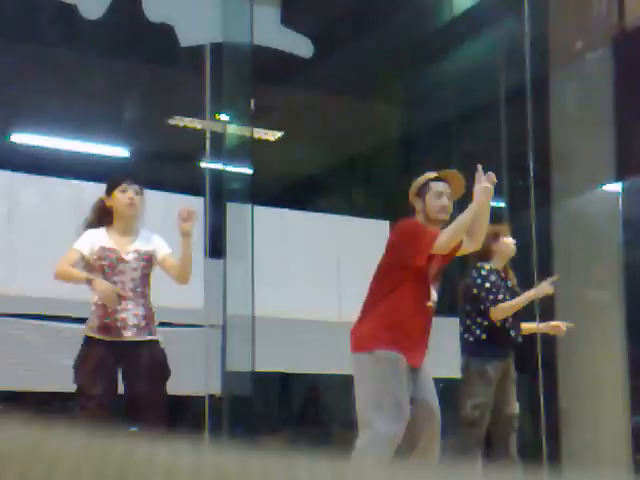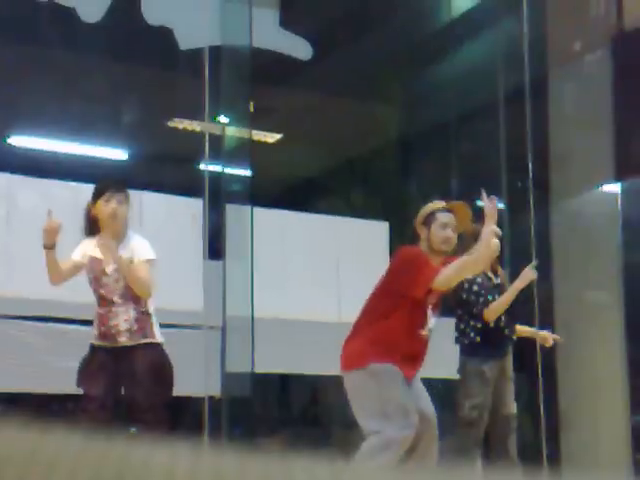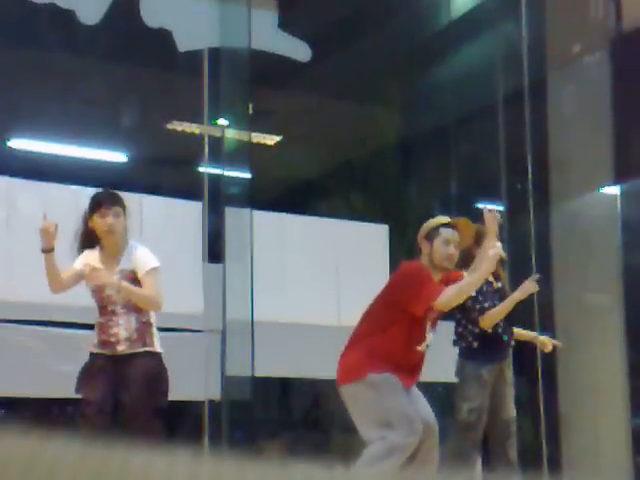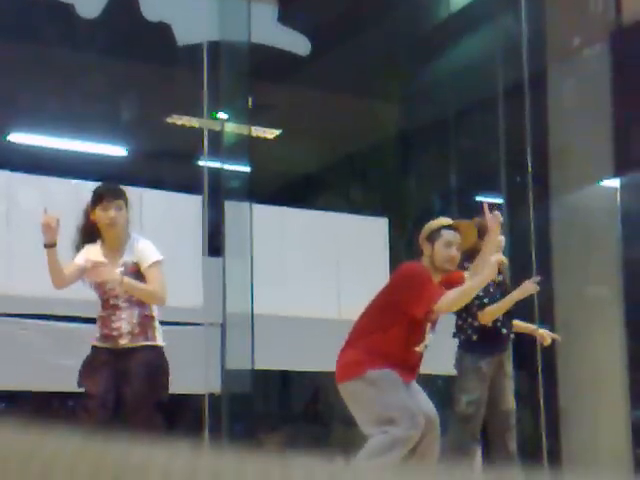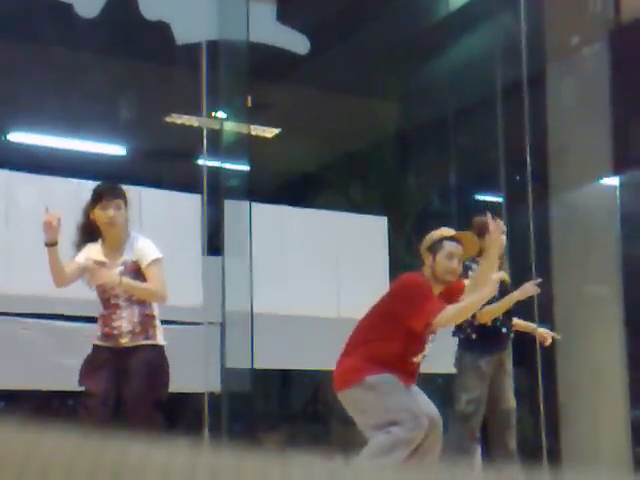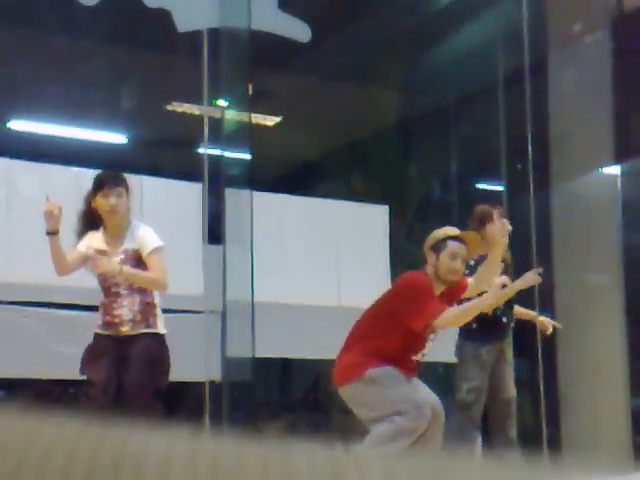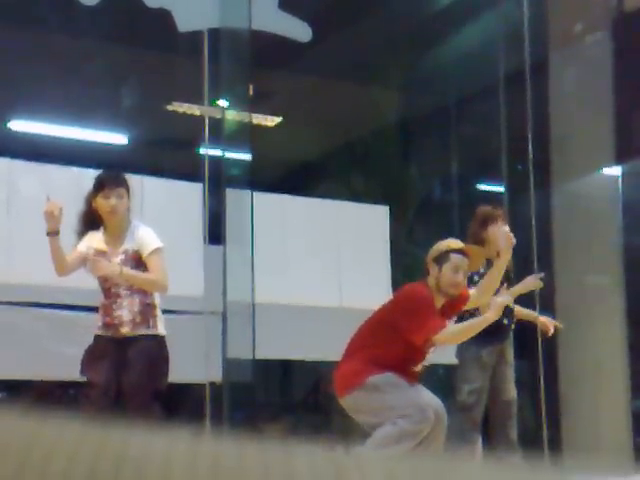
dt=0.2s
person 1, frame 1
left shoulder: (437, 243)
right shoulder: (408, 229)
left elbow: (473, 242)
right elbow: (444, 243)
left wrist: (485, 199)
right wrist: (475, 204)
left hip: (411, 350)
right hip: (380, 344)
left knee: (428, 417)
right knee: (387, 422)
person 1, frame 2
left shoulder: (440, 264)
right shoulder: (410, 257)
left elbow: (475, 266)
right elbow: (445, 281)
left wrist: (489, 223)
right wrist: (484, 247)
left hip: (403, 365)
right hip: (370, 360)
left knee: (425, 422)
right knee: (396, 426)
person 1, frame 3
left shoulder: (441, 279)
right shoulder: (412, 272)
left elbow: (472, 279)
right elbow: (445, 301)
left wrist: (491, 236)
right wrist: (485, 269)
left hip: (398, 374)
right hip: (366, 370)
left knee: (427, 428)
right knee: (402, 431)
person 1, frame 4
left shoulder: (440, 279)
right shoulder: (412, 274)
left elbow: (473, 278)
right elbow: (445, 305)
left wrist: (493, 237)
right wrist: (487, 276)
left hip: (396, 370)
right hip: (364, 367)
left knee: (428, 422)
right knee: (405, 423)
person 1, frame 5
left shoulder: (441, 289)
right shoulder: (412, 285)
left elbow: (475, 286)
right elbow: (442, 319)
left wrist: (494, 247)
right wrist: (487, 292)
left hip: (393, 376)
right hip: (361, 374)
left knee: (430, 422)
right knee: (410, 423)
person 1, frame 6
left shoulder: (442, 286)
right shoulder: (414, 283)
left elbow: (477, 283)
right elbow: (444, 321)
left wrist: (499, 244)
right wrist: (490, 297)
left hip: (391, 369)
right hip: (359, 369)
left knee: (432, 412)
right knee: (413, 412)
person 1, frame 7
left shoulder: (444, 298)
right shoulder: (416, 296)
left elbow: (480, 295)
right elbow: (443, 337)
left wrist: (505, 256)
right wrist: (489, 315)
left hip: (389, 376)
right hip: (358, 378)
left knee: (435, 415)
right knee: (418, 414)
person 2, frame 1
left shoulder: (505, 279)
right shoulder: (480, 274)
left elbow: (509, 323)
right elbow: (496, 312)
left wrist: (546, 327)
right wrist: (535, 293)
left hip: (504, 358)
right hip: (481, 359)
left knee: (507, 420)
right knee: (474, 422)
person 2, frame 2
left shoulder: (497, 277)
right shoulder: (470, 278)
right elbow: (489, 314)
left wrist: (536, 333)
right wrist: (519, 284)
left hip: (501, 358)
right hip: (478, 360)
left knee: (506, 420)
right knee: (473, 422)
person 2, frame 3
left shoulder: (497, 281)
right elbow: (485, 321)
left wrist: (535, 337)
right wrist: (518, 294)
left hip: (501, 361)
right hip: (476, 363)
left knee: (505, 425)
right knee: (470, 426)
person 2, frame 4
left shoulder: (498, 274)
right elbow: (484, 316)
left wrist: (534, 330)
right wrist: (519, 294)
left hip: (501, 355)
right hip: (475, 356)
left knee: (505, 417)
right knee: (469, 419)
person 2, frame 5
right shoulder: (471, 272)
right elbow: (481, 315)
left wrist: (534, 329)
right wrist: (518, 294)
left hip: (501, 353)
right hip: (475, 354)
left knee: (505, 416)
right knee: (469, 419)
person 2, frame 6
left shoulder: (501, 262)
right shoulder: (472, 261)
left wrist: (535, 317)
right wrist: (519, 284)
left hip: (502, 342)
right hip: (476, 343)
left knee: (505, 404)
right knee: (470, 408)
person 2, frame 7
left shoulder: (501, 263)
left wrist: (536, 318)
right wrist: (520, 288)
left hip: (502, 343)
right hip: (477, 344)
left knee: (506, 406)
right knee: (471, 409)
person 3, frame 1
left shoulder: (151, 241)
right shoulder: (93, 237)
left elbow: (182, 277)
right elbow: (61, 270)
left wrist: (186, 237)
right wrist: (92, 280)
left hip: (142, 337)
right hip: (101, 336)
left knee: (149, 408)
right knee: (93, 405)
person 3, frame 2
left shoulder: (137, 244)
right shoulder: (88, 246)
left elbow: (147, 289)
right elbow: (56, 277)
left wrist: (116, 257)
right wrist: (50, 245)
left hip: (142, 341)
right hip: (103, 343)
left knee: (148, 411)
right knee: (94, 411)
person 3, frame 3
left shoulder: (139, 254)
right shoulder: (89, 257)
left elbow: (155, 302)
right elbow: (57, 286)
left wrist: (115, 281)
right wrist: (48, 248)
left hip: (142, 352)
right hip: (103, 352)
left knee: (141, 421)
right knee: (91, 416)
person 3, frame 4
left shoulder: (142, 248)
right shoulder: (90, 252)
left elbow: (159, 295)
right elbow: (60, 282)
left wrist: (118, 278)
right wrist: (50, 243)
left hip: (143, 345)
right hip: (105, 346)
left knee: (142, 414)
right knee: (93, 411)
person 3, frame 5
left shoulder: (141, 246)
right shoulder: (91, 251)
left elbow: (160, 293)
right elbow: (61, 280)
left wrist: (117, 279)
right wrist: (51, 242)
left hip: (144, 344)
right hip: (106, 345)
left knee: (142, 415)
right knee: (94, 411)
person 3, frame 6
left shoulder: (142, 234)
right shoulder: (92, 239)
left elbow: (161, 282)
right elbow: (63, 269)
left wrist: (118, 269)
right wrist: (53, 231)
left hip: (145, 333)
right hip: (107, 333)
left knee: (141, 404)
right knee: (95, 400)
person 3, frame 7
left shoulder: (143, 235)
right shoulder: (93, 239)
left elbow: (162, 283)
right elbow: (63, 269)
left wrist: (118, 271)
right wrist: (53, 231)
left hip: (145, 334)
right hip: (108, 334)
left knee: (140, 405)
right knee: (96, 403)
